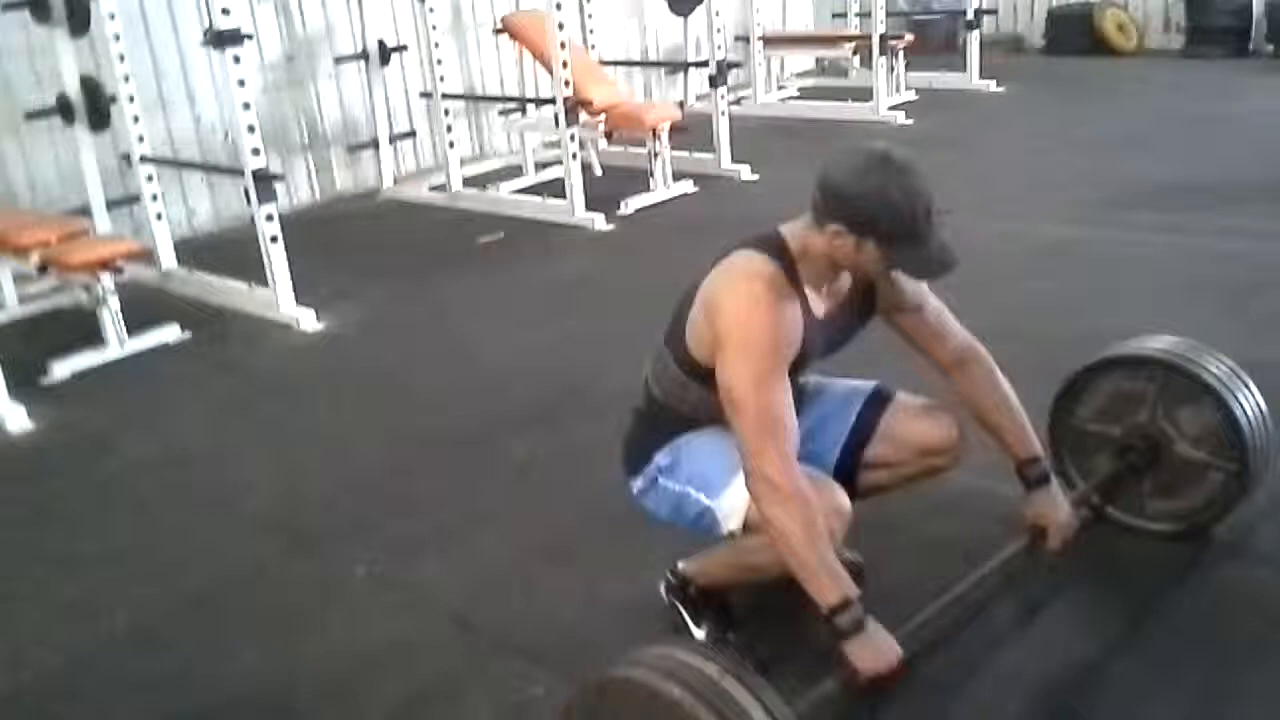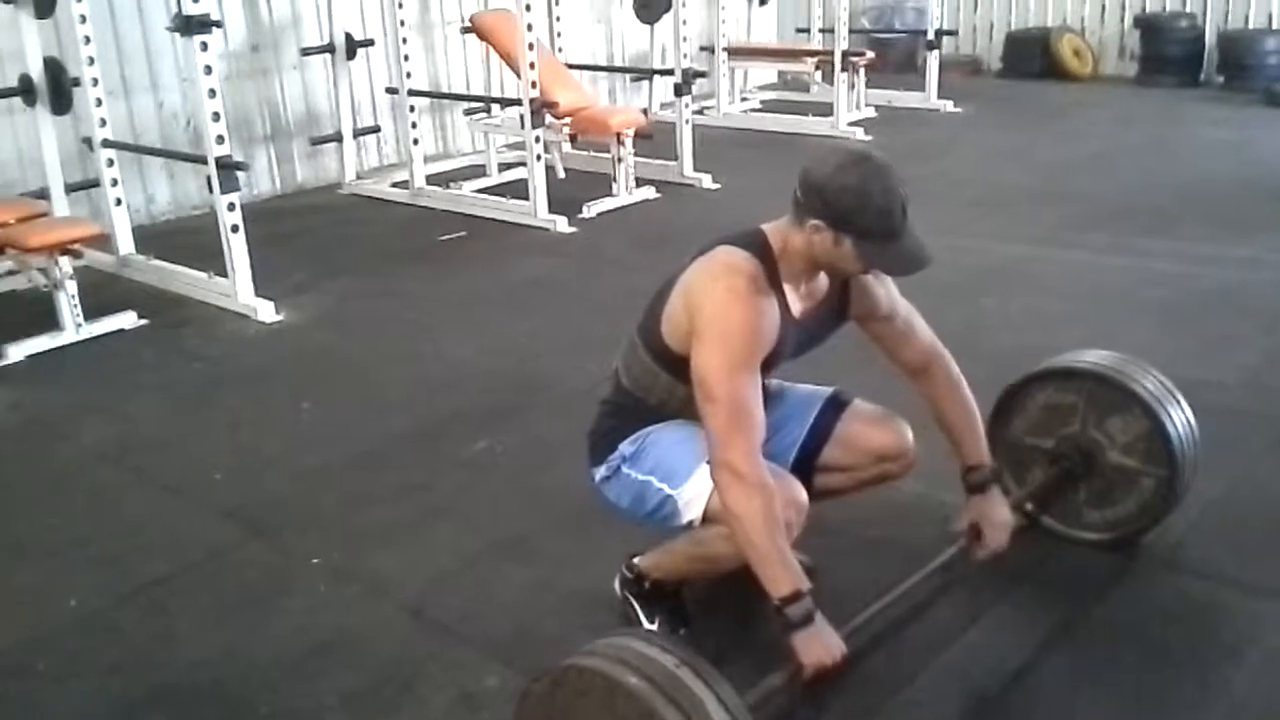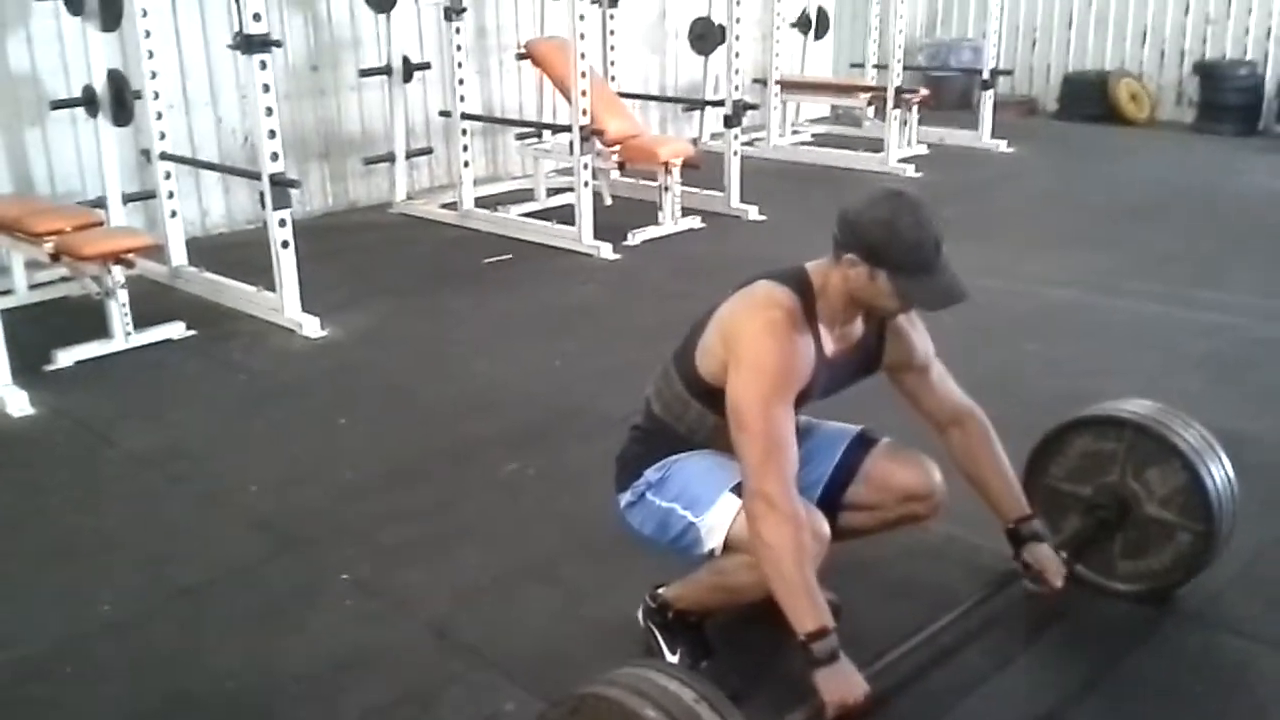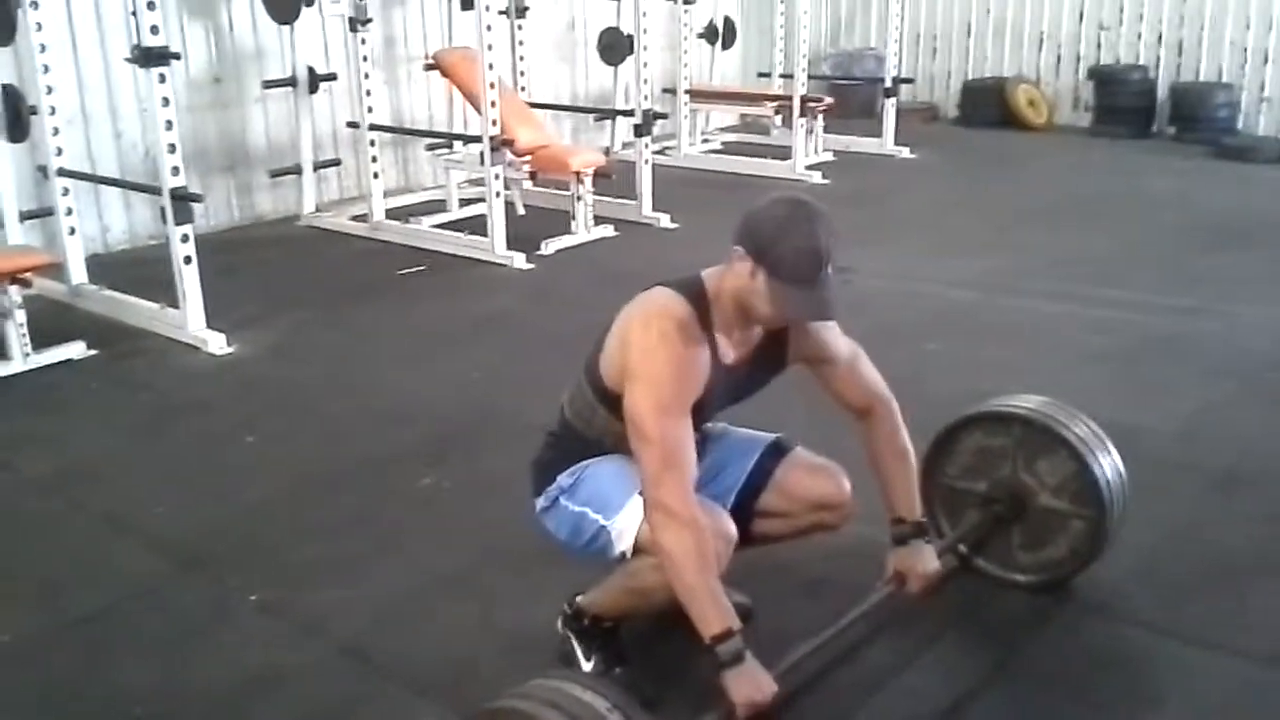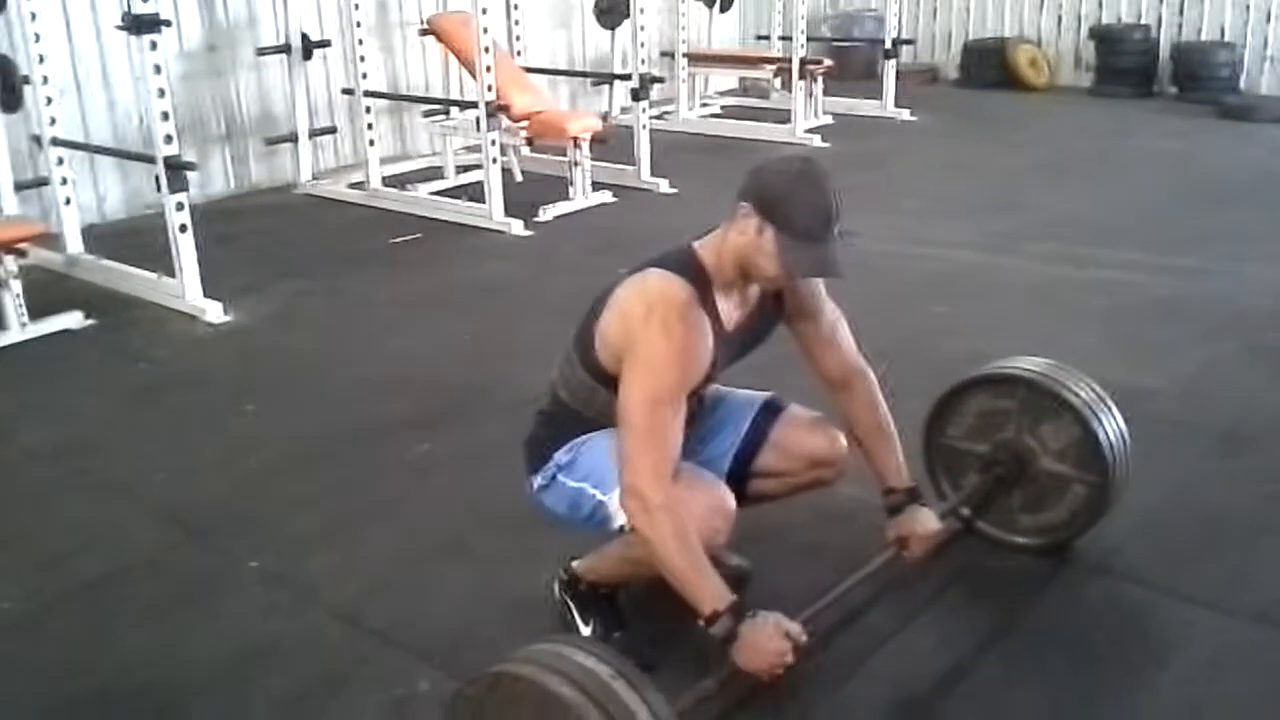
dt=1s
person 1, frame 1
left shoulder: (878, 268)
right shoulder: (757, 299)
left elbow: (964, 357)
right elbow: (773, 478)
left wrist: (1038, 477)
right wrist: (851, 622)
right hip: (678, 448)
left knee: (936, 437)
right knee: (825, 513)
left ankle: (810, 547)
right ankle: (692, 582)
person 1, frame 2
left shoulder: (852, 274)
right shoulder: (736, 294)
left elbow: (930, 363)
right elbow: (738, 469)
left wrist: (982, 482)
right wrist: (801, 615)
left hip: (737, 409)
right hip: (640, 440)
left knee: (891, 447)
right knee: (781, 508)
left ankle: (763, 544)
right ankle: (647, 576)
person 1, frame 3
left shoulder: (890, 322)
right shoulder: (772, 328)
left elbow: (959, 419)
right elbow: (769, 500)
left wrist: (1027, 533)
right wrist: (825, 654)
left hip: (765, 443)
right hip: (665, 469)
left knee: (919, 487)
right knee: (803, 536)
left ankle: (784, 578)
right ankle: (671, 608)
person 1, frame 4
left shoulder: (798, 323)
right shoulder: (666, 333)
left elbow: (876, 406)
right elbow: (671, 508)
left wrist: (910, 533)
right wrist: (732, 656)
left hip: (680, 447)
right hip: (580, 474)
left knee: (829, 497)
right knee: (707, 537)
left ankle: (690, 579)
right ankle: (588, 617)
person 1, frame 5
left shoulder: (787, 278)
right shoulder: (670, 312)
left elbow: (850, 377)
right elbow: (646, 495)
left wrist: (903, 498)
right wrist: (733, 625)
right hip: (575, 449)
left knee: (825, 450)
right knee: (708, 514)
left ankle: (689, 547)
right ankle: (584, 580)
